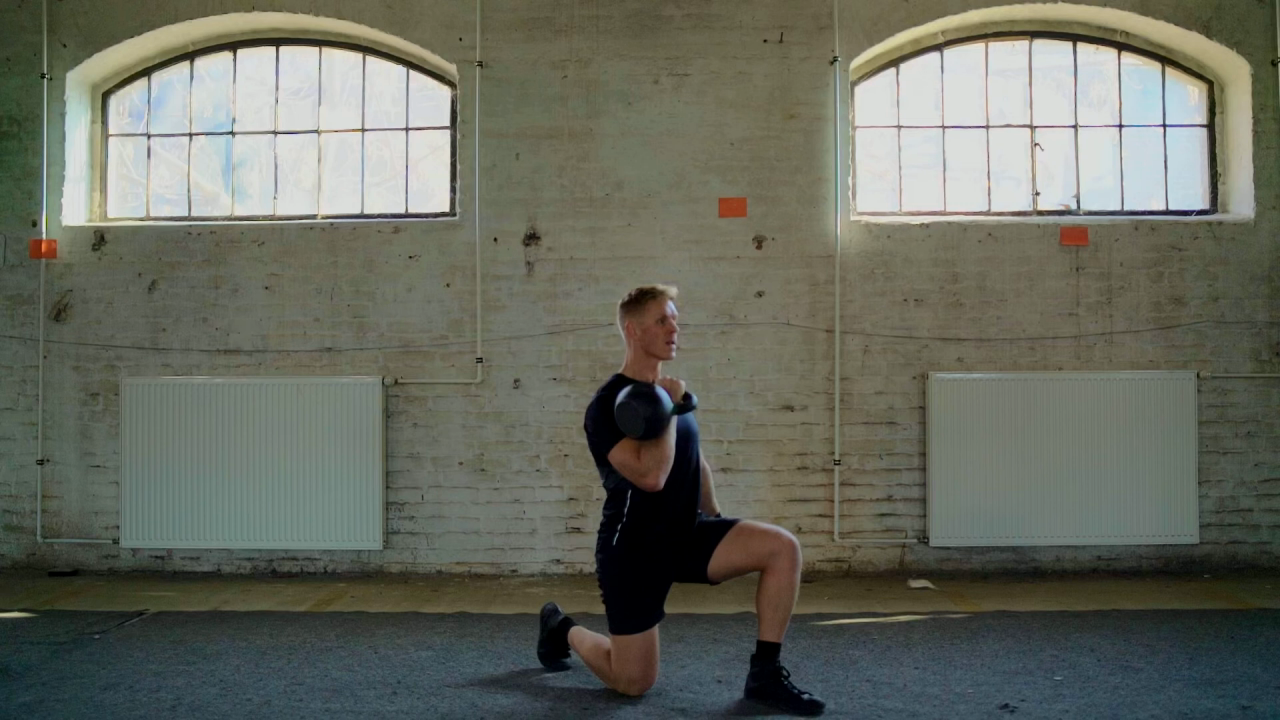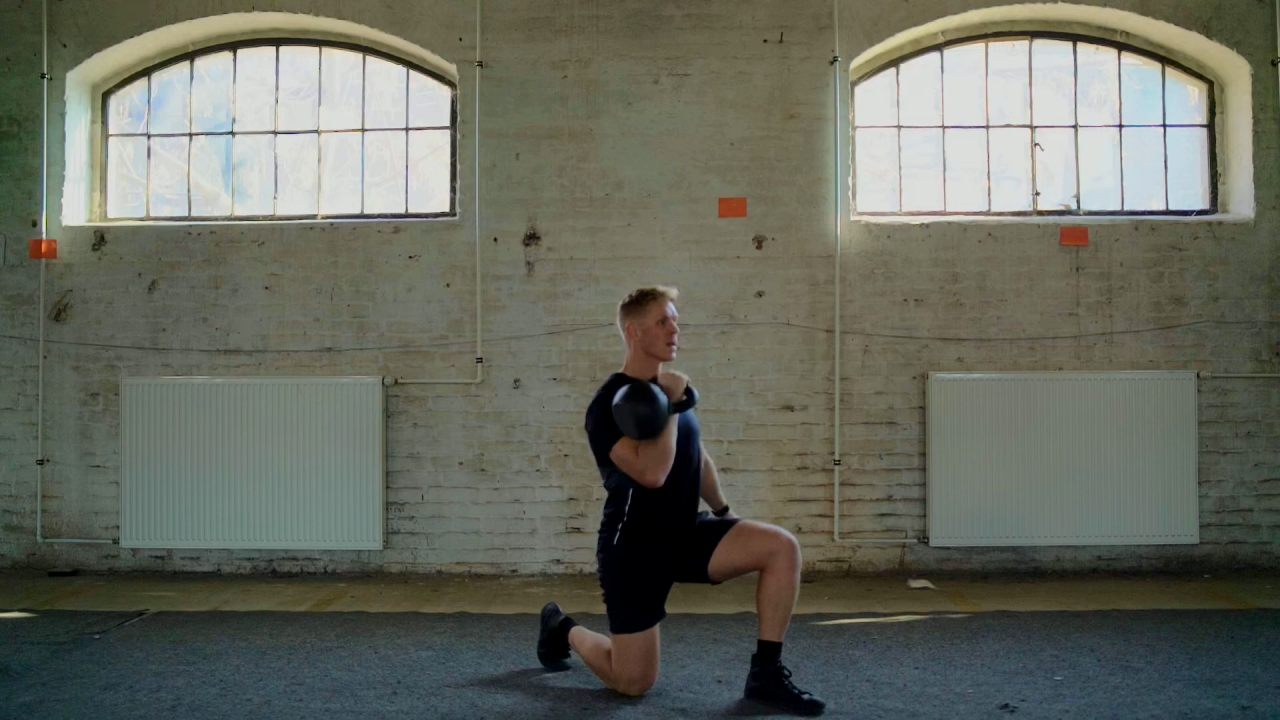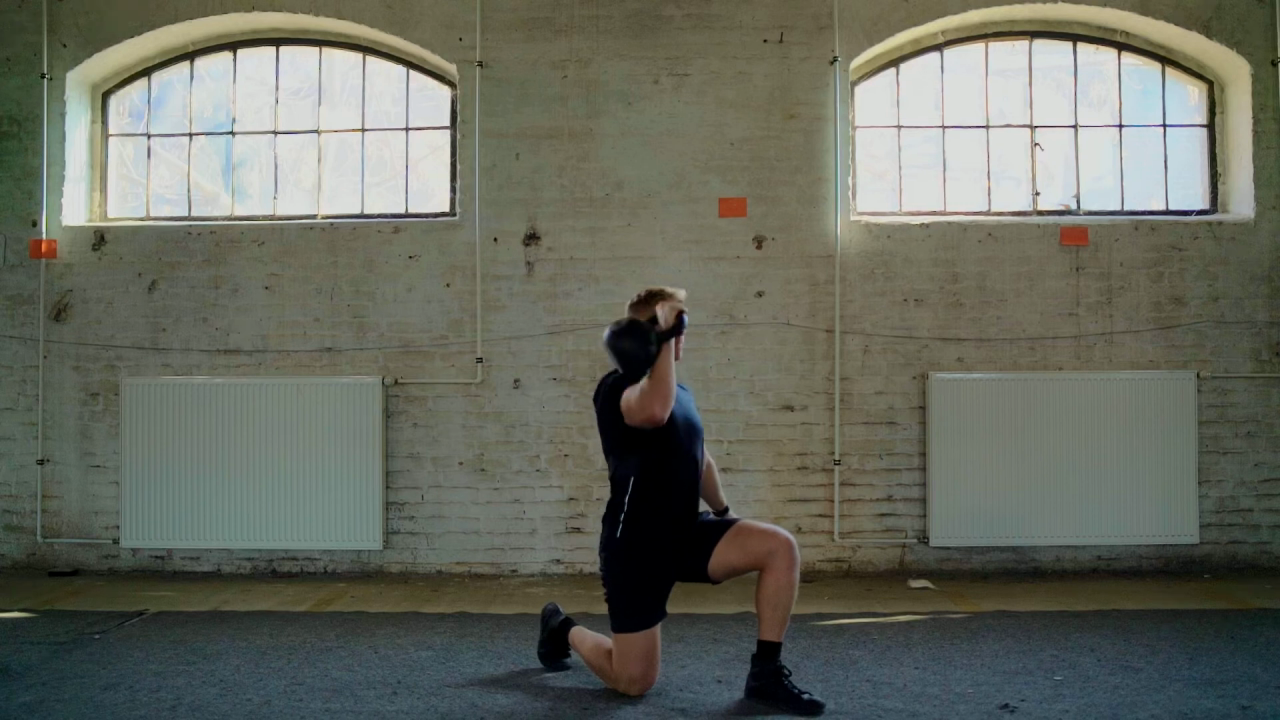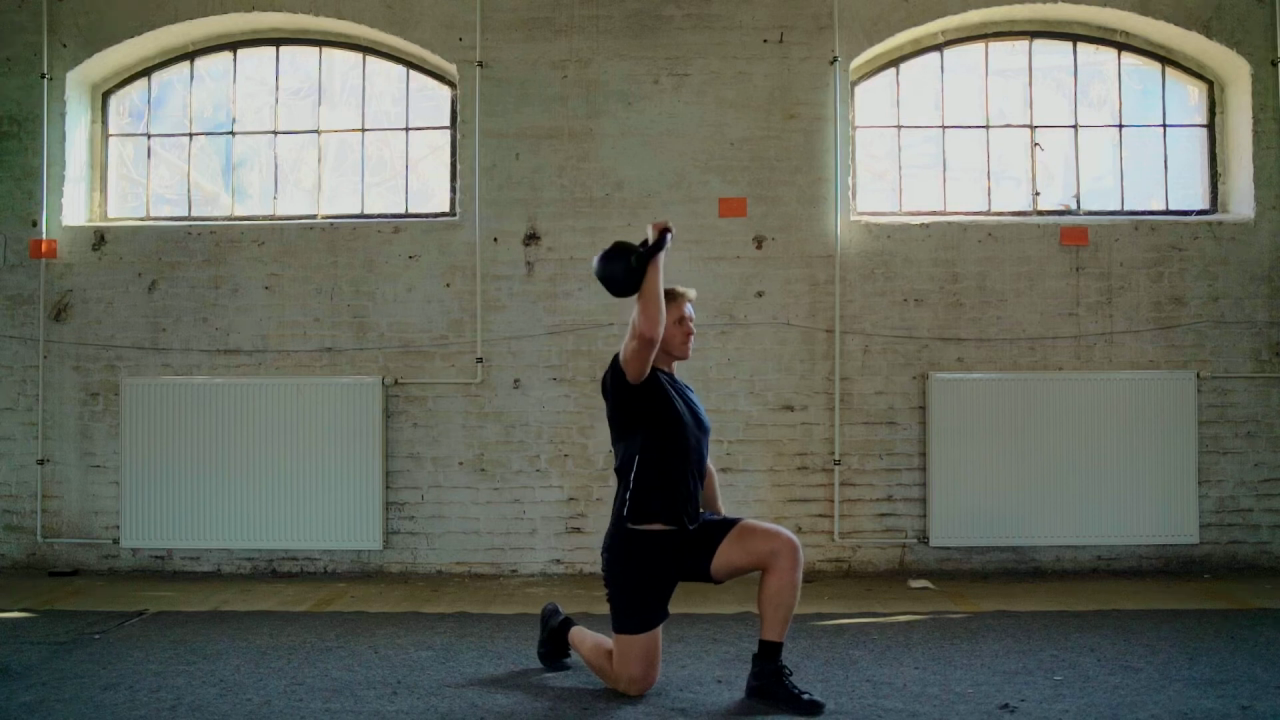
dt=0.3s
person 1, frame 1
left shoulder: (669, 390)
right shoulder: (609, 406)
right elbow: (652, 476)
left wrist: (716, 519)
left hip: (684, 535)
right hip: (633, 550)
left knee: (782, 548)
right knee: (634, 683)
left ankle: (765, 673)
right ankle: (563, 630)
person 1, frame 2
left shoulder: (670, 391)
right shoulder: (611, 404)
right elbow: (653, 474)
left wrist: (723, 512)
right wrist: (670, 405)
left hip: (685, 533)
right hip: (634, 549)
left knee: (781, 547)
right knee: (634, 683)
left ankle: (766, 673)
right ankle: (563, 630)
person 1, frame 3
left shoulder: (678, 391)
right shoulder: (616, 387)
right elbow: (656, 410)
left wrist: (724, 513)
right wrist: (666, 331)
left hip: (686, 533)
right hip: (636, 547)
left knee: (780, 546)
right knee: (635, 682)
left ankle: (766, 673)
right ankle: (564, 630)
person 1, frame 4
left shoulder: (683, 393)
right shoulder: (628, 382)
right elbow: (645, 334)
left wrist: (721, 523)
right wrist: (654, 258)
left hip: (688, 534)
right hip: (639, 547)
left knee: (784, 547)
left ankle: (766, 672)
right ankle: (563, 629)
